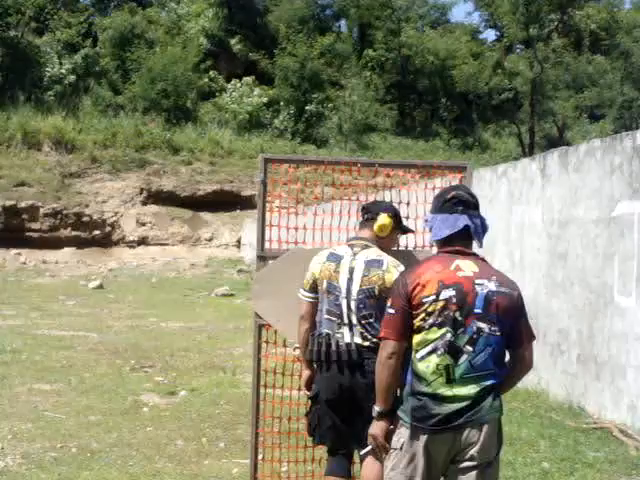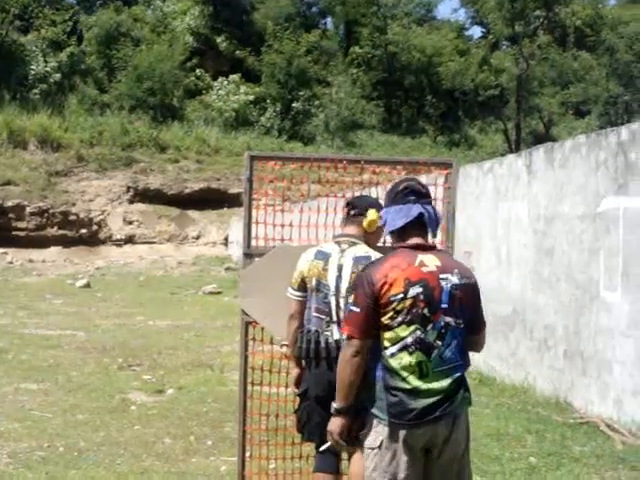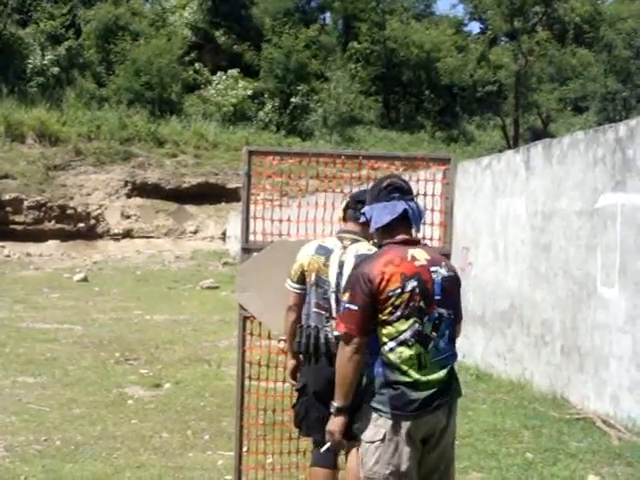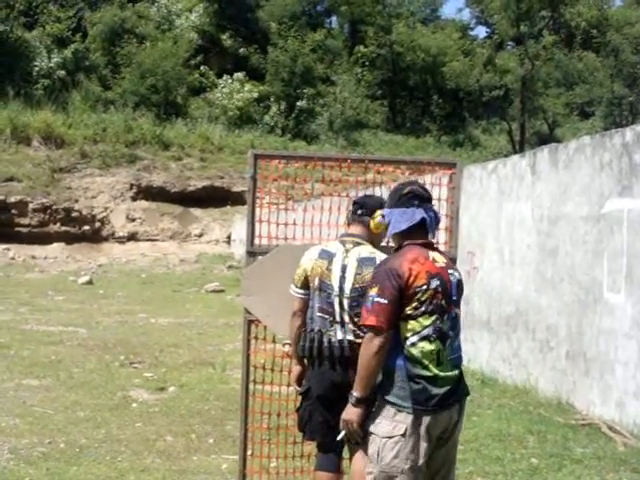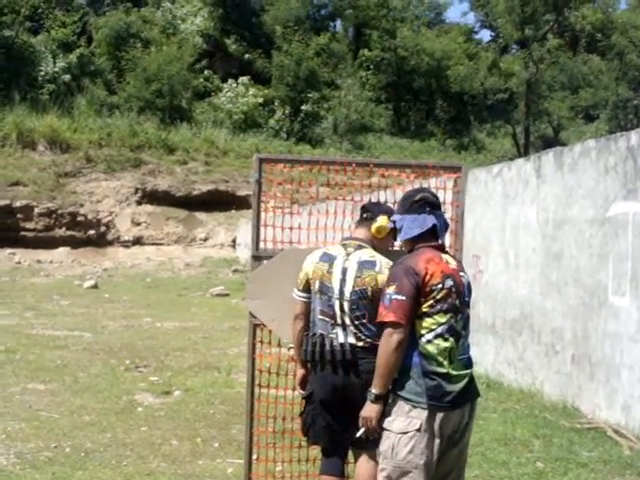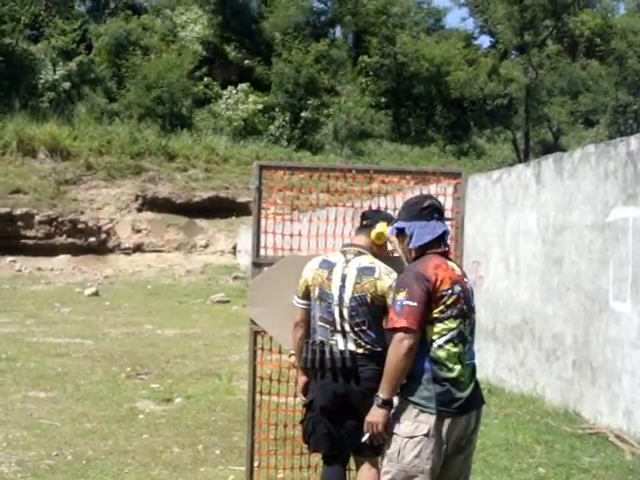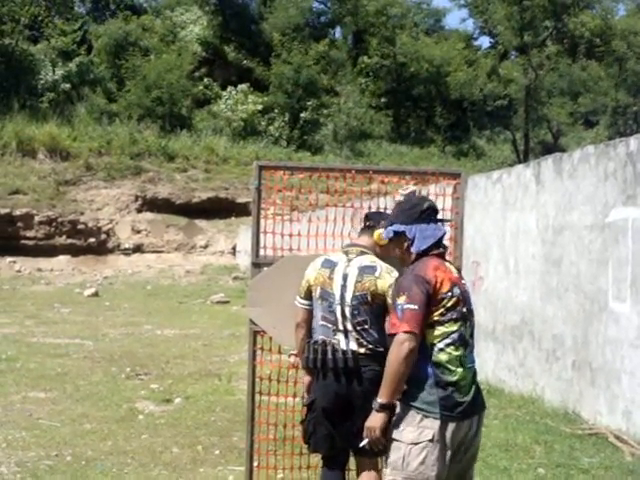
dt=0.5s
person 1, frame 1
left shoulder: (413, 278)
right shoulder: (504, 286)
left elbow: (390, 353)
right elbow: (524, 359)
left wrist: (380, 414)
left hip: (422, 419)
right hip: (480, 421)
person 1, frame 2
left shoulder: (376, 274)
right shoulder: (462, 275)
left elbow: (355, 350)
right elbow: (476, 342)
left wrist: (341, 410)
left hip: (397, 415)
right hip: (450, 411)
person 1, frame 3
left shoulder: (370, 271)
right shoulder: (444, 267)
left elbow: (352, 346)
left wrist: (339, 409)
left hip: (394, 408)
right hip: (442, 401)
person 1, frame 4
left shoulder: (394, 268)
right shoulder: (450, 269)
left elbow: (377, 340)
left wrist: (356, 400)
left hip: (407, 403)
right hip: (450, 399)
person 1, frame 5
left shoulder: (409, 267)
right shoulder: (457, 268)
left elbow: (395, 336)
left wrist: (376, 396)
left hip: (419, 401)
right hip: (461, 397)
person 1, frame 6
left shoulder: (417, 274)
right shoulder: (458, 274)
left elbow: (405, 342)
left wrist: (382, 401)
left hip: (427, 406)
right hip: (466, 404)
person 1, frame 7
left shoulder: (416, 277)
right shoulder: (454, 275)
left elbow: (405, 345)
left wrist: (381, 406)
left hip: (430, 411)
right hip: (468, 407)
person 2, frame 1
left shoulder: (322, 260)
right shoulder: (390, 268)
left elbow: (306, 317)
left wrist: (307, 365)
left hip: (330, 368)
right hip: (372, 368)
left knee: (337, 449)
person 2, frame 2
left shoulder: (310, 258)
left elbow: (295, 315)
left wrist: (296, 363)
left hip: (319, 364)
left knee: (325, 445)
right knee: (361, 444)
person 2, frame 3
left shoulder: (310, 251)
left elbow: (294, 307)
left wrist: (292, 354)
left hip: (318, 358)
left knee: (323, 440)
right knee: (358, 439)
person 2, frame 4
left shoulder: (313, 256)
right shoulder: (382, 265)
left elbow: (298, 314)
left wrist: (297, 360)
left hip: (322, 364)
left knee: (327, 445)
person 2, frame 5
left shoulder: (315, 260)
right shoulder: (384, 269)
left elbow: (301, 317)
left wrist: (301, 364)
left hip: (324, 365)
right hip: (366, 366)
left knee: (331, 449)
right knee: (366, 448)
person 2, frame 6
left shoulder: (314, 267)
right shoulder: (384, 276)
left elbow: (301, 325)
left wrist: (303, 371)
left hip: (325, 372)
right hip: (367, 373)
left knee: (332, 456)
right knee: (367, 455)
person 2, frame 7
left shoulder: (317, 267)
right shoulder: (385, 274)
left elbow: (302, 324)
left wrist: (307, 369)
left hip: (326, 372)
right hip: (368, 371)
left knee: (332, 457)
right knee: (368, 458)
